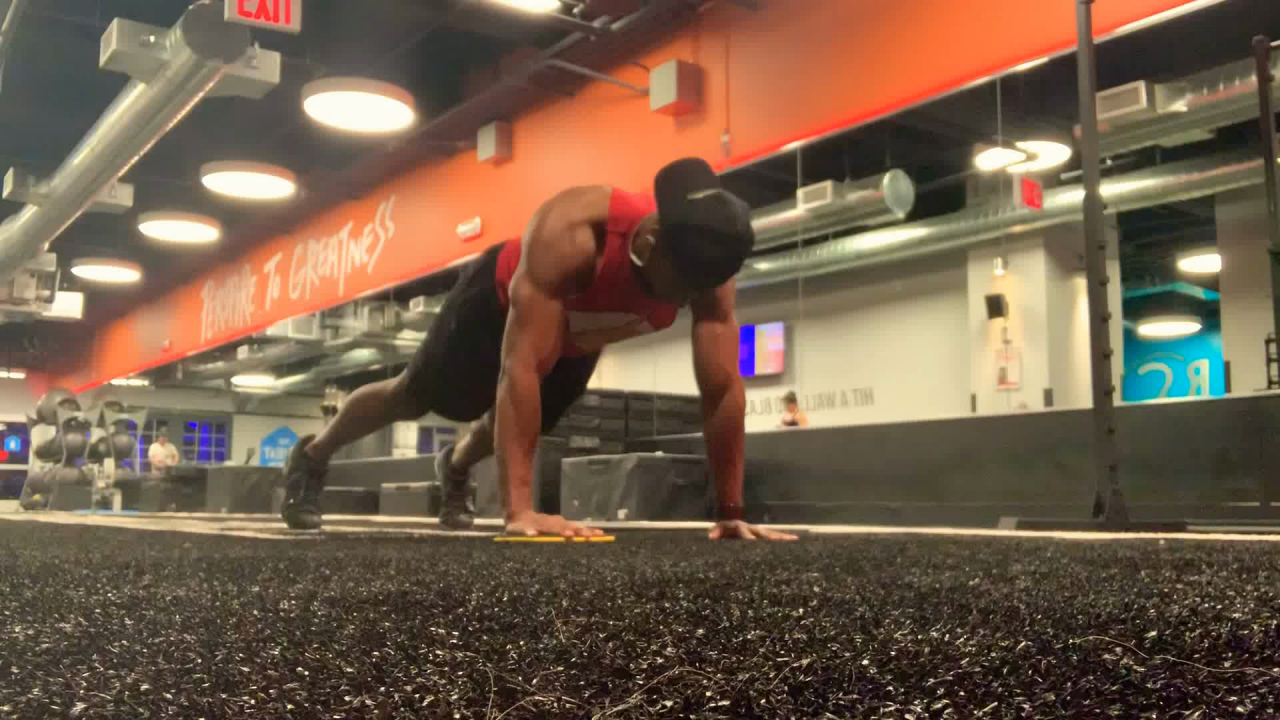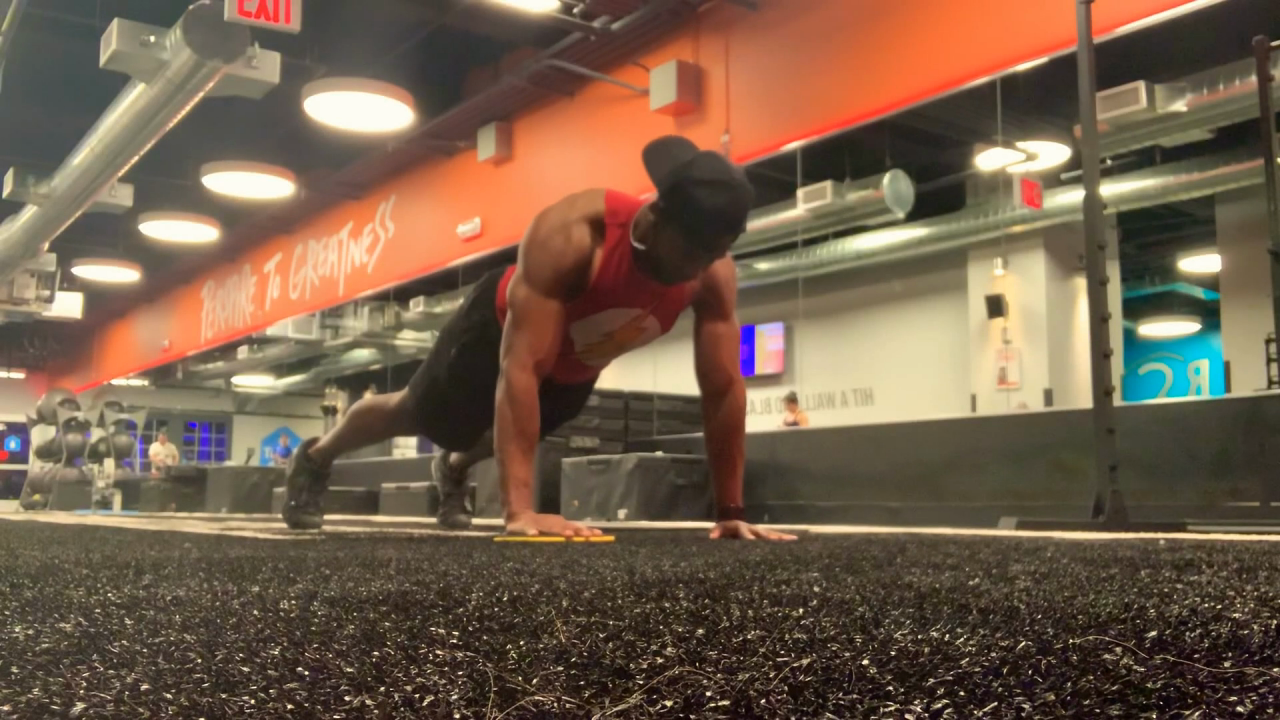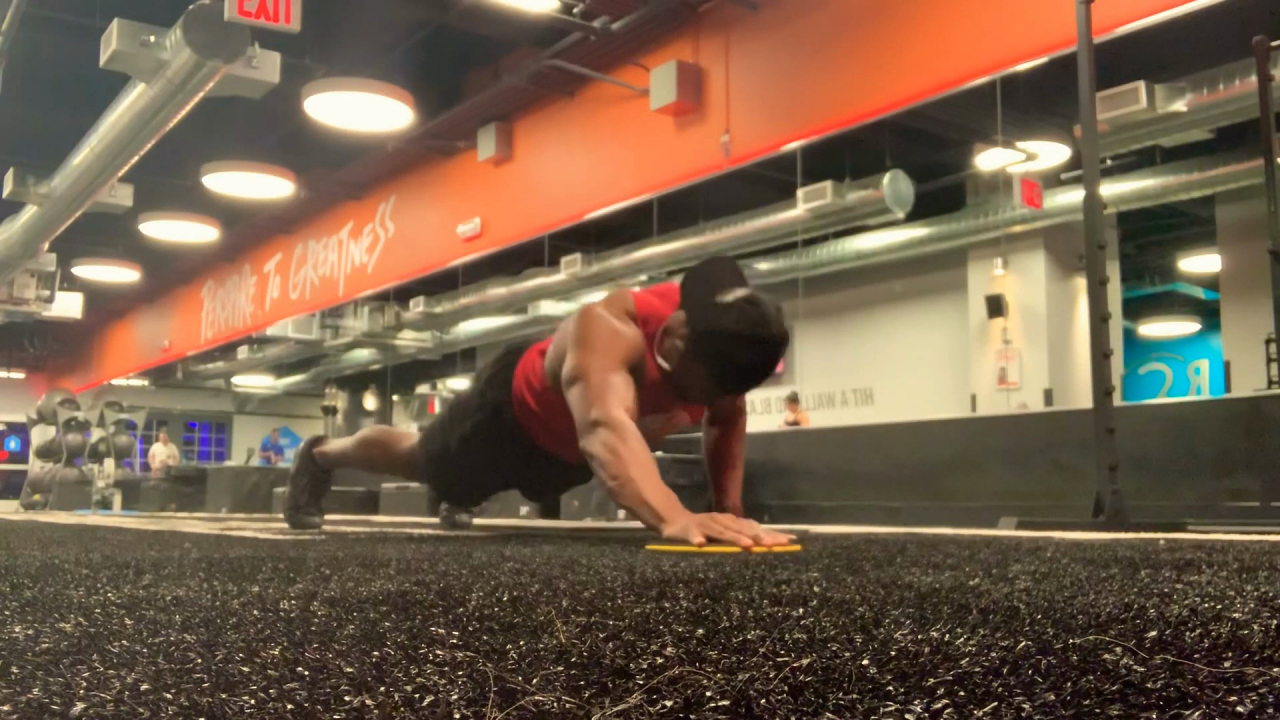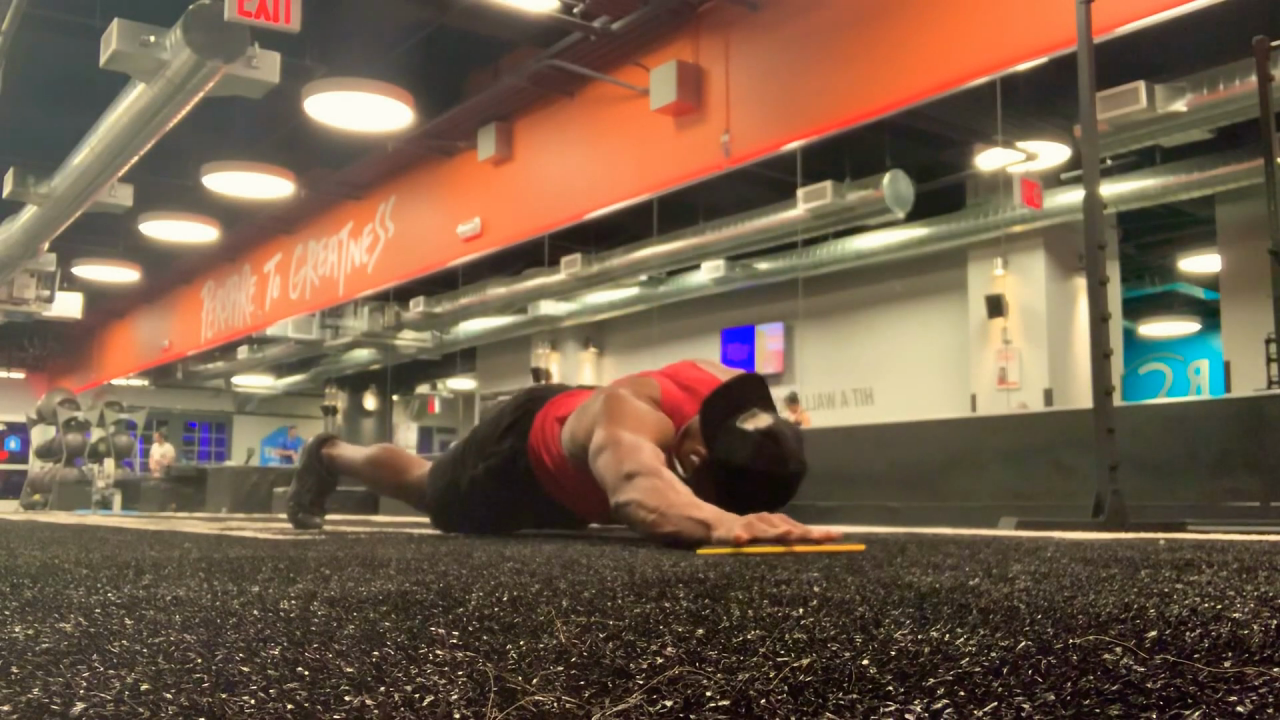
dt=1s
person 1, frame 1
left shoulder: (704, 271)
right shoulder: (570, 231)
left elbow: (723, 387)
right elbow: (520, 367)
left wrist: (731, 511)
right wrist: (519, 509)
left hip: (578, 339)
right hip: (497, 303)
left knee: (529, 422)
right knee: (411, 395)
left ankle: (455, 467)
right ankle: (312, 456)
person 1, frame 2
left shoulder: (713, 273)
right shoulder: (570, 235)
left elbow: (724, 387)
right elbow: (520, 368)
left wrist: (729, 511)
right wrist: (519, 509)
left hip: (577, 369)
right hip: (498, 330)
left knee: (515, 430)
right knee: (413, 415)
left ankle: (453, 472)
right ankle: (315, 459)
person 1, frame 3
left shoulder: (714, 344)
right shoulder: (609, 331)
left elbow: (729, 423)
right elbow: (605, 431)
left wrist: (727, 507)
right wrist: (674, 517)
right hip: (514, 411)
right knee: (420, 459)
left ankle: (459, 499)
right ankle: (319, 457)
person 1, frame 4
left shoulder: (735, 402)
right shoulder: (632, 416)
right elbow: (638, 486)
left wrist: (734, 518)
right wrist: (725, 524)
left hip: (577, 465)
right hip: (527, 453)
right knee: (426, 488)
right ankle: (330, 456)
